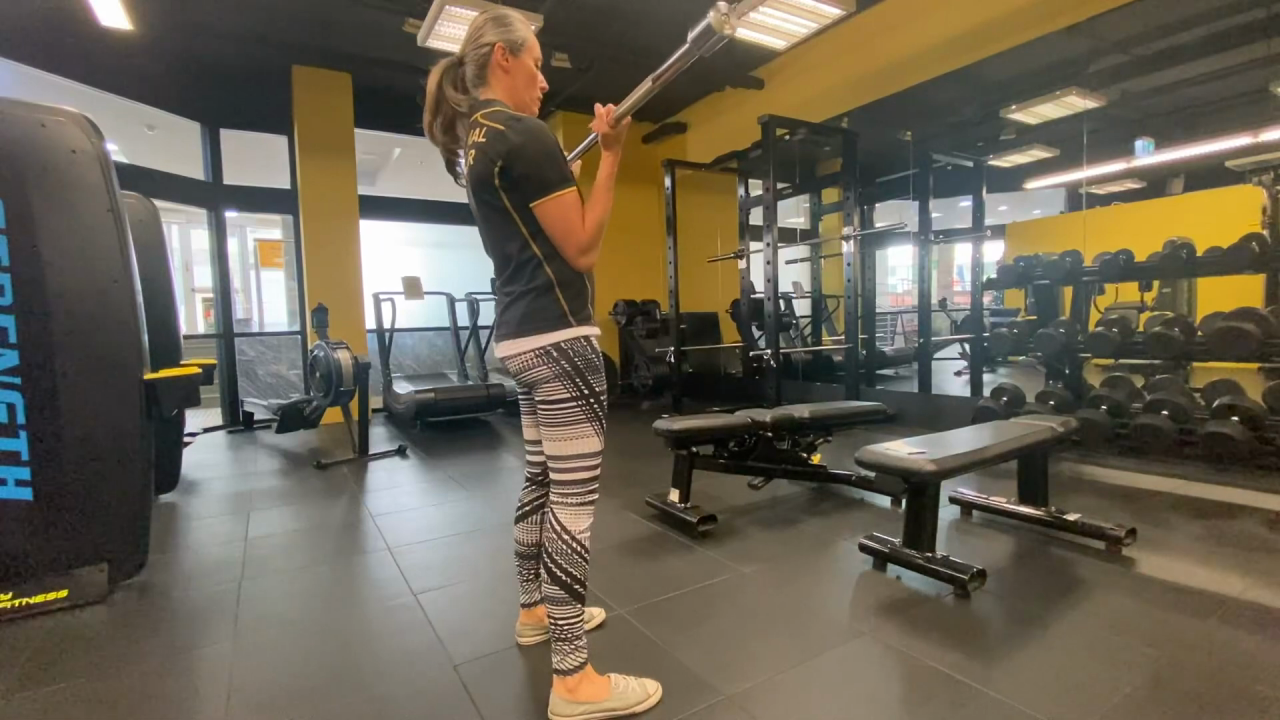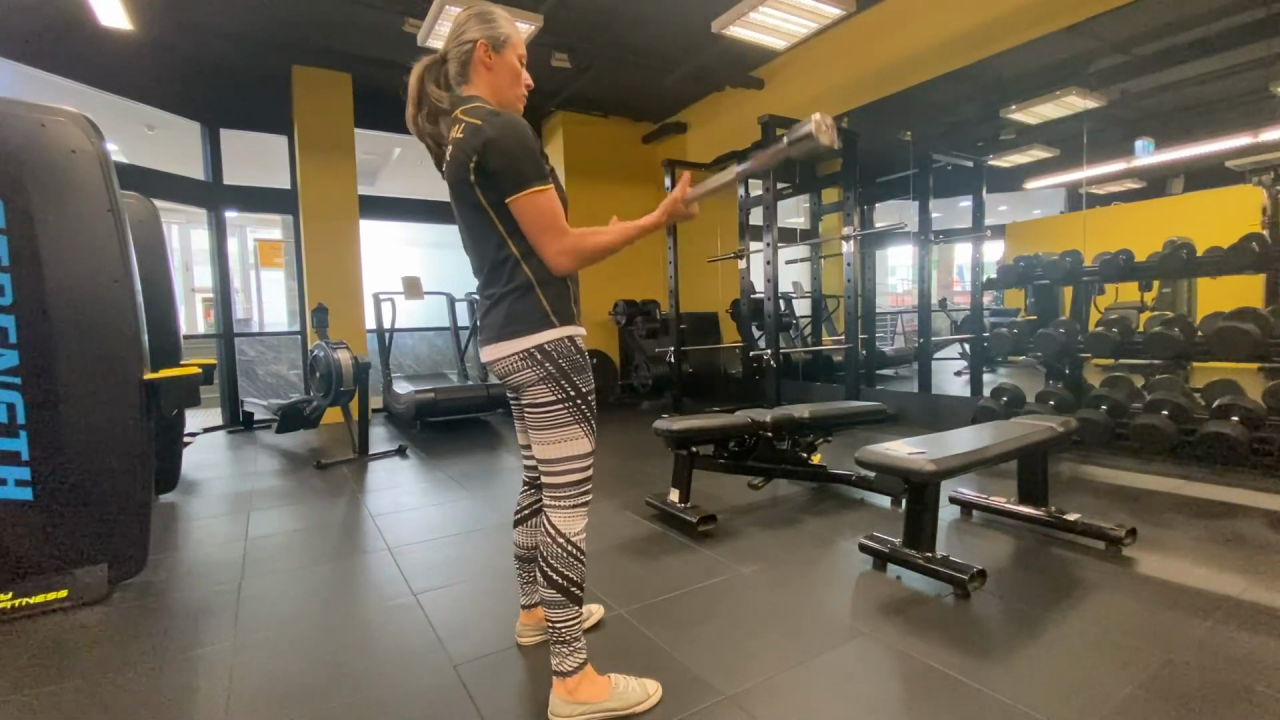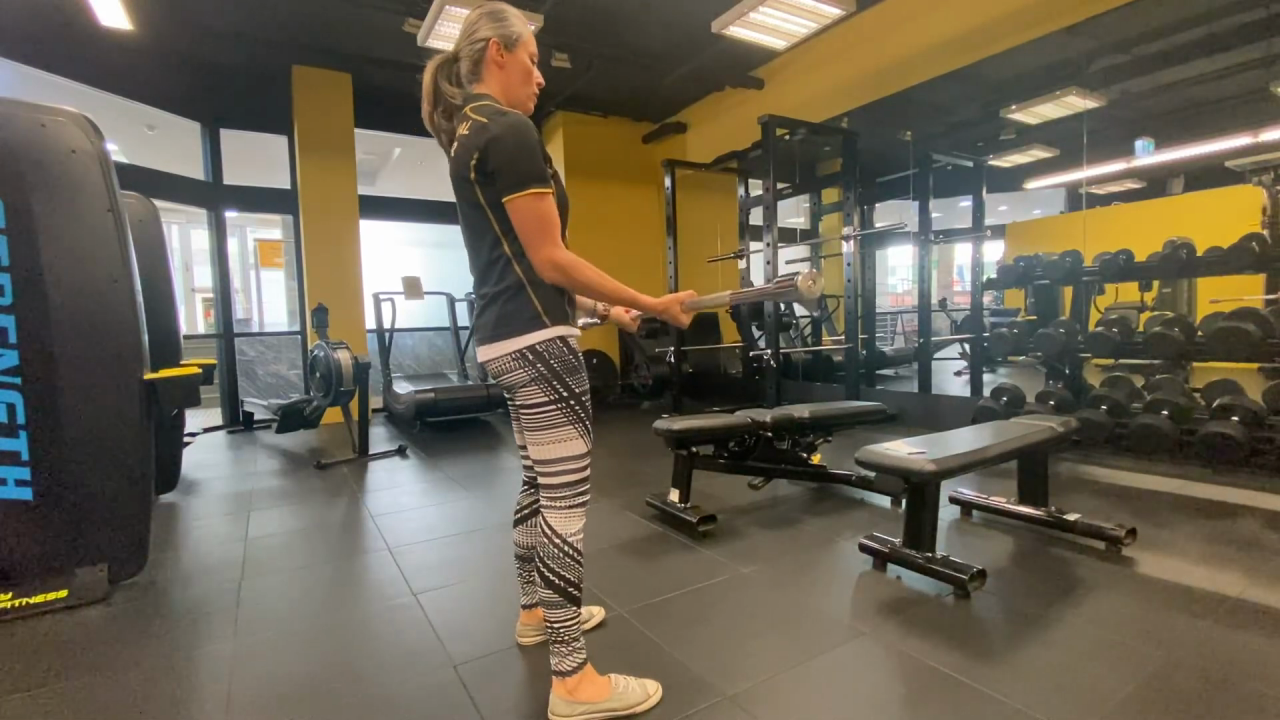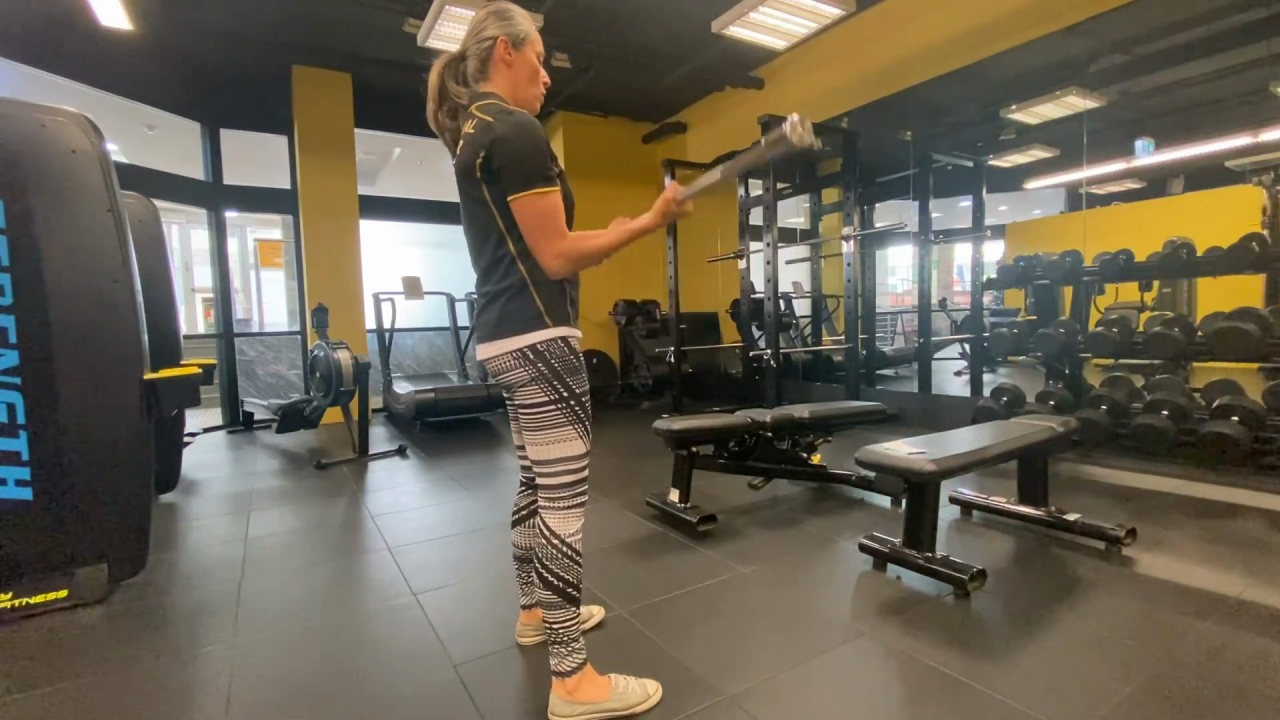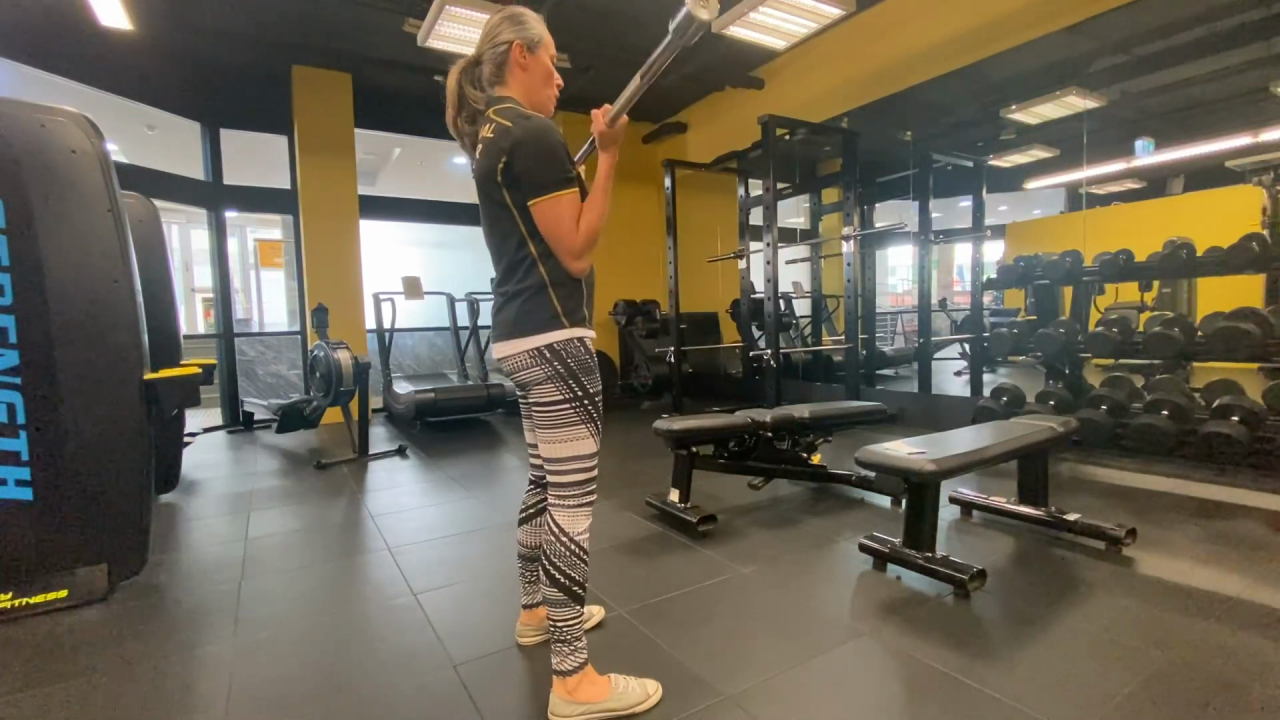
dt=0.4s
person 1, frame 1
left shoulder: (477, 140)
right shoulder: (525, 135)
right elbow: (582, 249)
left wrist: (566, 180)
right wrist: (611, 157)
left hip: (520, 334)
right hip: (557, 336)
left knee: (541, 479)
right knee: (574, 496)
left ankle: (535, 609)
person 1, frame 2
left shoulder: (458, 136)
right shoulder: (503, 131)
right elbow: (561, 252)
left wrist: (589, 228)
right wrist: (656, 218)
left hip: (507, 335)
right hip: (541, 338)
left knee: (538, 481)
right knee: (568, 498)
left ankle: (535, 609)
person 1, frame 3
left shoulder: (469, 133)
right shoulder: (510, 131)
right elbow: (549, 260)
left wrist: (604, 305)
right wrist: (650, 304)
left hip: (504, 336)
right hip: (535, 339)
left knee: (539, 484)
right knee: (565, 498)
left ankle: (535, 611)
person 1, frame 4
left shoulder: (474, 132)
right shoulder: (517, 131)
right elbow: (556, 255)
left wrist: (610, 233)
right wrist: (649, 222)
left hip: (504, 333)
right hip: (537, 336)
left knee: (537, 482)
right knee: (564, 497)
left ankle: (535, 610)
person 1, frame 5
left shoulder: (491, 135)
right shoulder: (534, 133)
right elbow: (576, 254)
left wrist: (578, 187)
right wrist: (609, 159)
left hip: (520, 333)
right hip: (552, 336)
left knee: (544, 479)
right knee: (573, 495)
left ankle: (536, 609)
